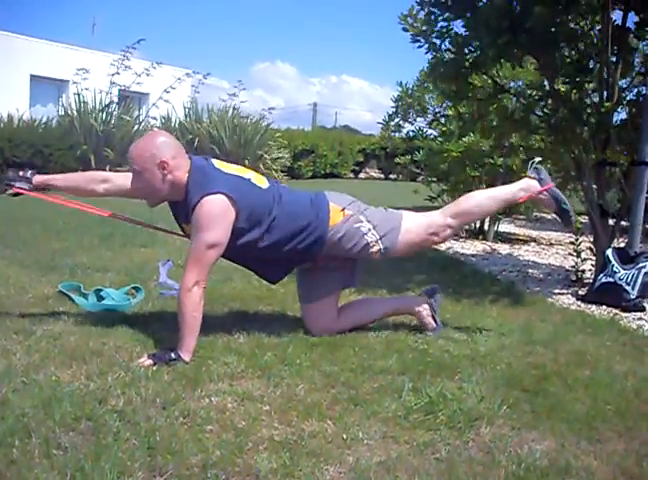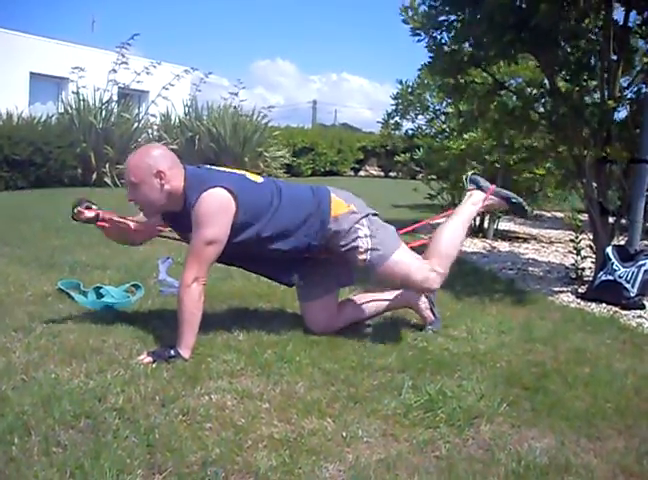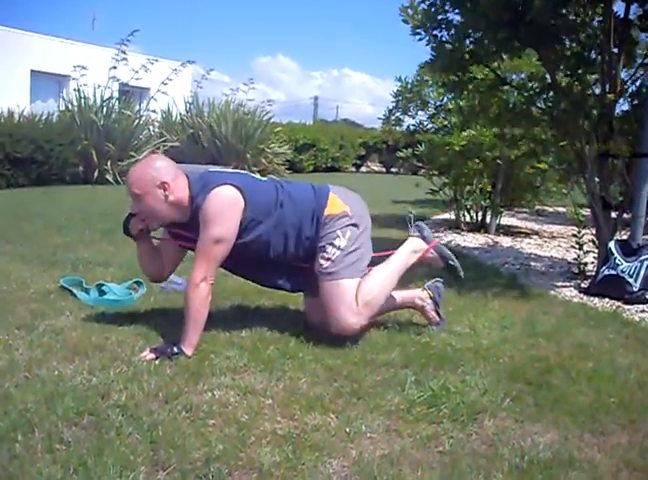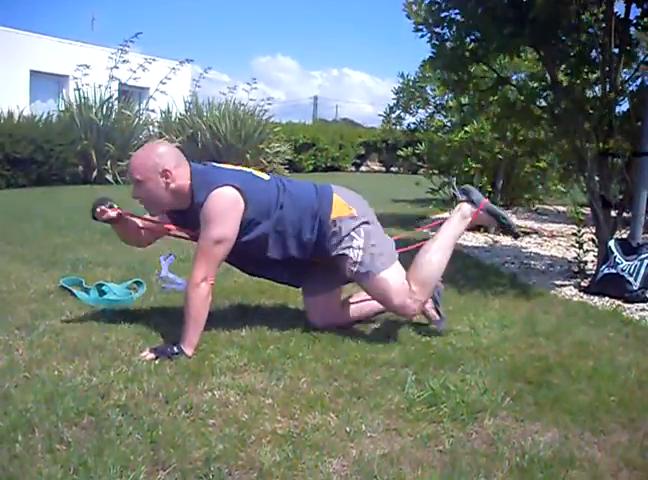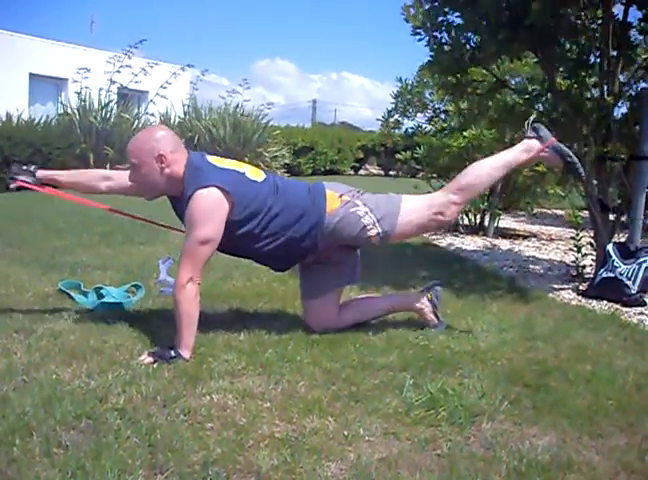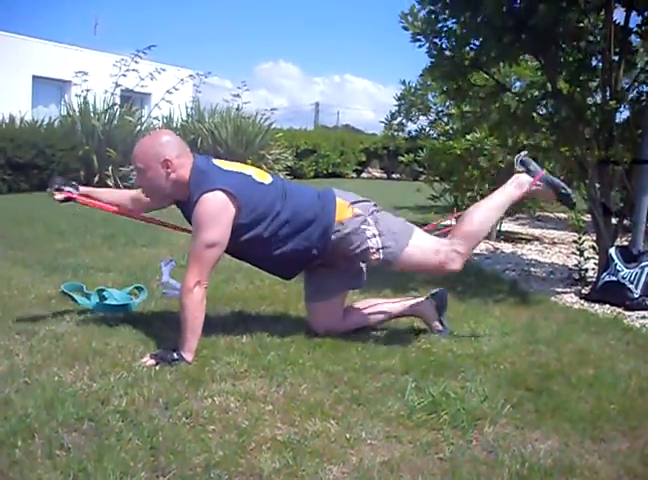
dt=0.4s
person 1, frame 1
left shoulder: (211, 203)
right shoulder: (180, 174)
left elbow: (193, 284)
right elbow: (101, 183)
left wrist: (183, 352)
left hip: (337, 225)
right hip: (320, 238)
left knee: (440, 226)
right knee: (322, 326)
left ankle: (532, 186)
right ankle: (416, 304)
person 1, frame 2
left shoulder: (210, 200)
right shoulder: (170, 199)
left elbow: (193, 281)
right elbow: (134, 234)
left wrist: (182, 350)
right wrist: (101, 221)
left hip: (336, 219)
right hip: (317, 242)
left knee: (428, 274)
right knee: (321, 323)
left ankle: (477, 197)
right ankle: (411, 301)
person 1, frame 3
left shoulder: (218, 199)
right shoulder: (181, 214)
left elbow: (201, 280)
right elbow: (156, 271)
left wrist: (184, 347)
right wrist: (140, 236)
left hip: (336, 215)
right hip: (318, 230)
left knee: (348, 322)
right knee: (322, 321)
left ankle: (414, 247)
right ankle: (420, 297)
person 1, frame 4
left shoulder: (218, 197)
right shoulder: (179, 199)
left elbow: (201, 280)
right elbow: (141, 237)
left wrist: (184, 348)
right wrist: (116, 218)
left hip: (339, 217)
right hip: (321, 235)
left knee: (406, 302)
right knee: (323, 319)
left ankle: (465, 212)
right ankle: (426, 297)
person 1, frame 5
left shoulder: (204, 196)
right shoulder: (177, 172)
left elbow: (188, 281)
right elbow: (106, 181)
left wrist: (181, 349)
right wrist: (41, 175)
left hip: (335, 216)
right hip: (320, 236)
left knee: (444, 207)
right knee: (321, 321)
left ankle: (534, 147)
right ankle: (417, 301)
person 1, frame 6
left shoulder: (211, 200)
right shoulder: (188, 180)
left elbow: (195, 284)
right elbow: (135, 200)
left wrist: (184, 353)
right wrist: (80, 191)
left hip: (343, 224)
right hip: (327, 238)
left knee: (450, 255)
right knee: (327, 324)
left ankle: (524, 181)
right ankle: (421, 305)
